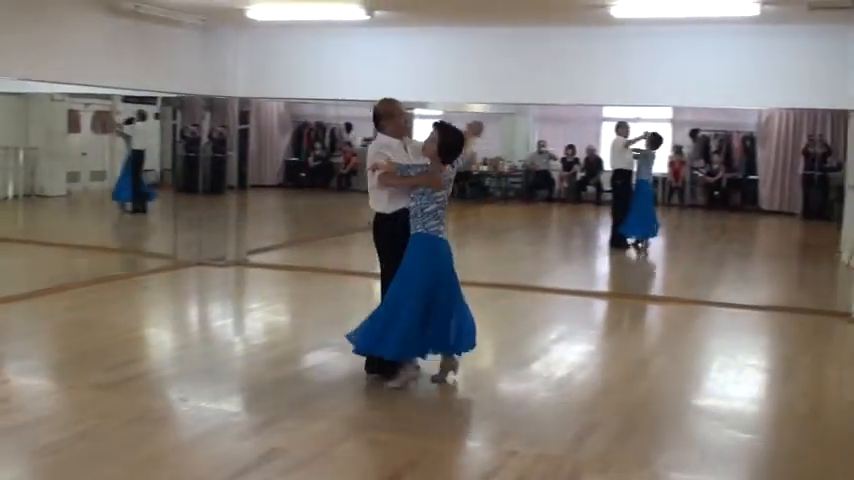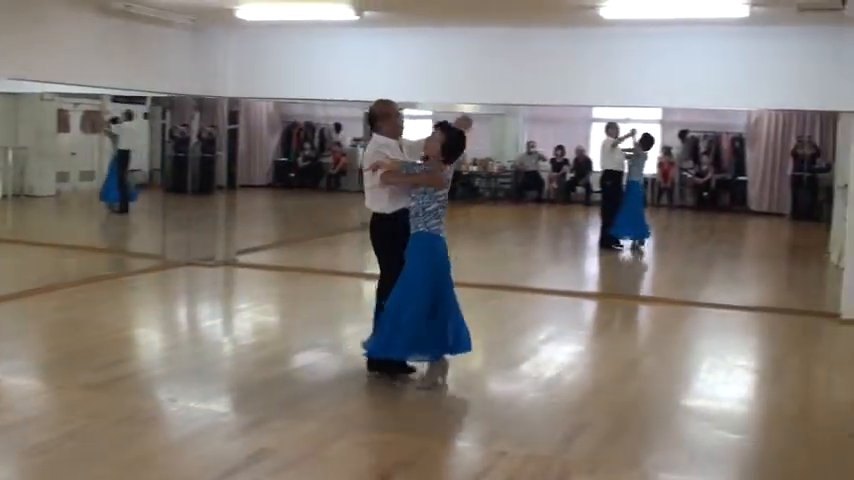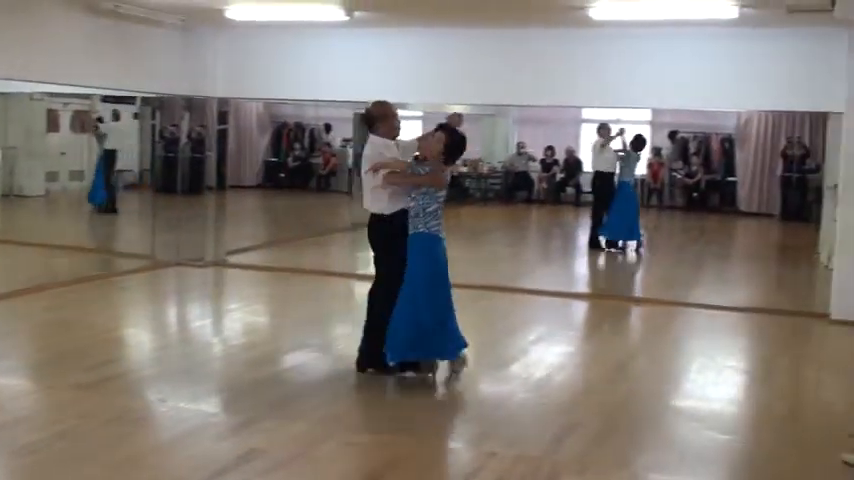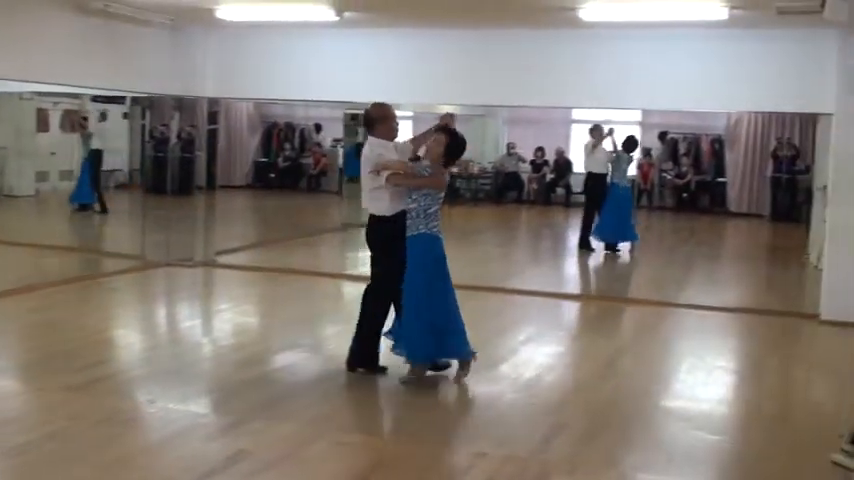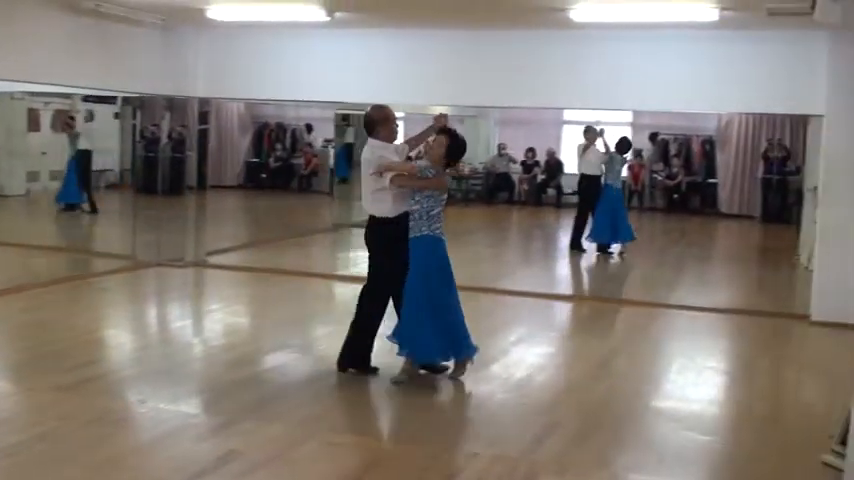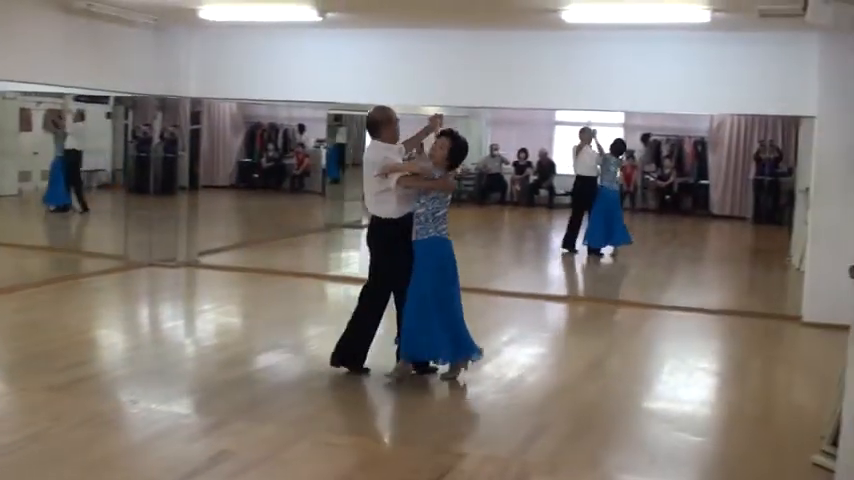
dt=0.1s
person 1, frame 1
left shoulder: (407, 145)
right shoulder: (379, 149)
right elbow: (385, 177)
left hip: (410, 222)
right hip: (391, 224)
left ankle: (394, 355)
right ankle: (379, 359)
person 1, frame 2
left shoulder: (397, 146)
right shoulder: (376, 151)
left hip: (401, 223)
right hip: (389, 225)
left knee: (396, 286)
right knee: (395, 287)
left ankle: (387, 356)
right ankle: (383, 356)
person 1, frame 3
left shoulder: (393, 146)
right shoulder: (375, 152)
left elbow: (416, 145)
left hip: (398, 224)
right hip: (388, 226)
left knee: (389, 287)
right knee: (392, 288)
left ankle: (372, 356)
person 1, frame 4
left shoulder: (387, 148)
right shoulder: (376, 153)
left elbow: (411, 145)
left wrist: (439, 128)
left hip: (393, 226)
right hip: (387, 228)
left knee: (383, 290)
right knee: (384, 290)
person 1, frame 5
left shoulder: (385, 150)
right shoulder: (376, 155)
left elbow: (406, 146)
right elbow: (398, 179)
left wrist: (433, 128)
left hip: (392, 228)
right hip: (388, 230)
left knee: (378, 291)
person 1, frame 6
left shoulder: (382, 151)
right shoulder: (380, 158)
left elbow: (403, 148)
right elbow: (402, 180)
left wrist: (428, 131)
right wrist: (437, 184)
left hip: (389, 228)
right hip: (392, 231)
left knee: (377, 293)
person 2, frame 1
left shoulder: (427, 173)
right shoulder: (448, 170)
left elbow: (390, 169)
left wrist: (379, 165)
left hip: (424, 245)
right hip: (438, 245)
left knee: (407, 301)
right knee: (440, 302)
left ankle: (407, 365)
right ankle: (449, 357)
person 2, frame 2
left shoulder: (431, 172)
right shoulder: (443, 170)
left elbow: (393, 169)
left wrist: (379, 165)
left hip: (425, 243)
right hip: (430, 242)
left knee: (414, 301)
right knee: (434, 302)
left ankle: (435, 361)
right ankle: (438, 359)
person 2, frame 3
left shoulder: (432, 173)
right shoulder: (436, 170)
left elbow: (401, 168)
left wrist: (380, 166)
left hip: (425, 243)
right hip: (425, 242)
left knee: (422, 303)
right knee: (430, 301)
left ankle: (454, 356)
right ankle: (427, 360)
person 2, frame 4
left shoulder: (435, 175)
right shoulder: (431, 172)
left elbow: (404, 169)
left wrist: (384, 166)
left hip: (425, 244)
right hip: (418, 243)
left knee: (430, 302)
right knee: (418, 301)
left ankle: (462, 354)
right ankle: (419, 363)
person 2, frame 5
left shoulder: (437, 177)
right shoulder: (428, 172)
left elbow: (410, 169)
left wrist: (387, 167)
left hip: (428, 246)
right hip: (420, 244)
left knee: (434, 303)
right knee: (418, 302)
left ankle: (461, 355)
right ankle: (412, 362)
person 2, frame 6
left shoulder: (440, 178)
right shoulder: (429, 176)
left elbow: (417, 169)
left wrist: (393, 167)
left hip: (434, 248)
right hip: (423, 247)
left knee: (440, 304)
right knee: (419, 303)
left ankle: (458, 357)
right ankle: (408, 360)
